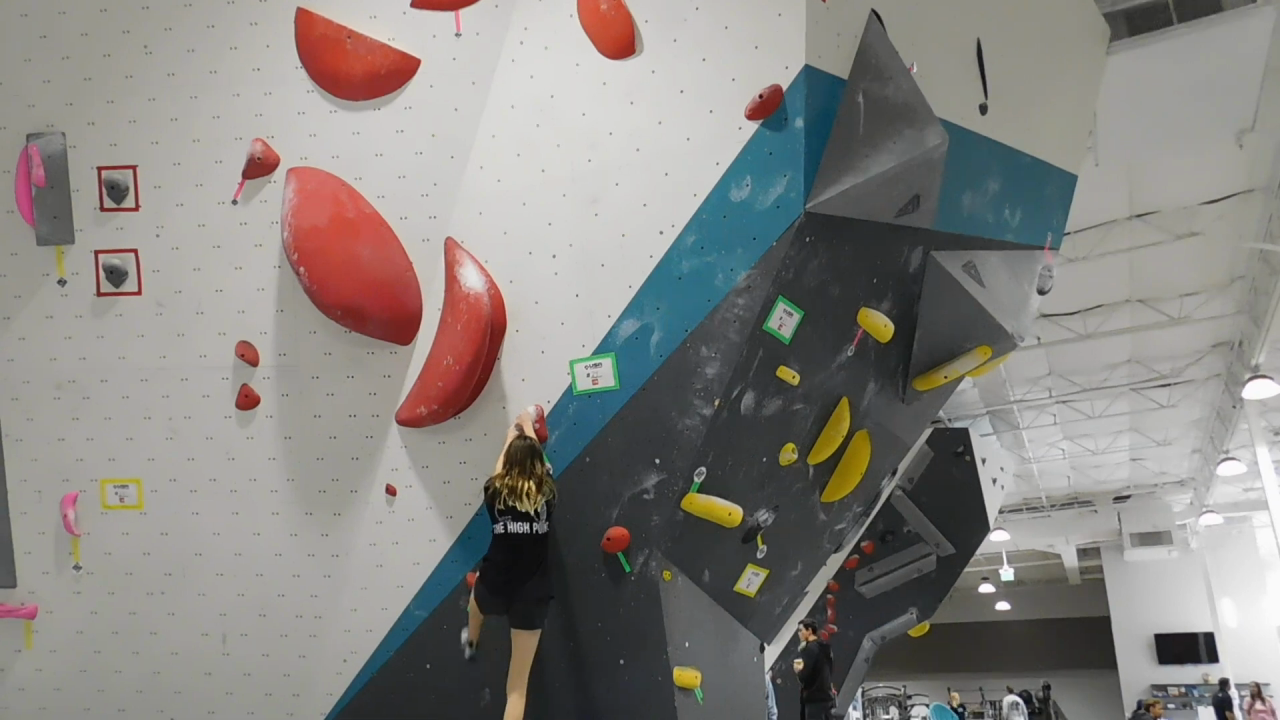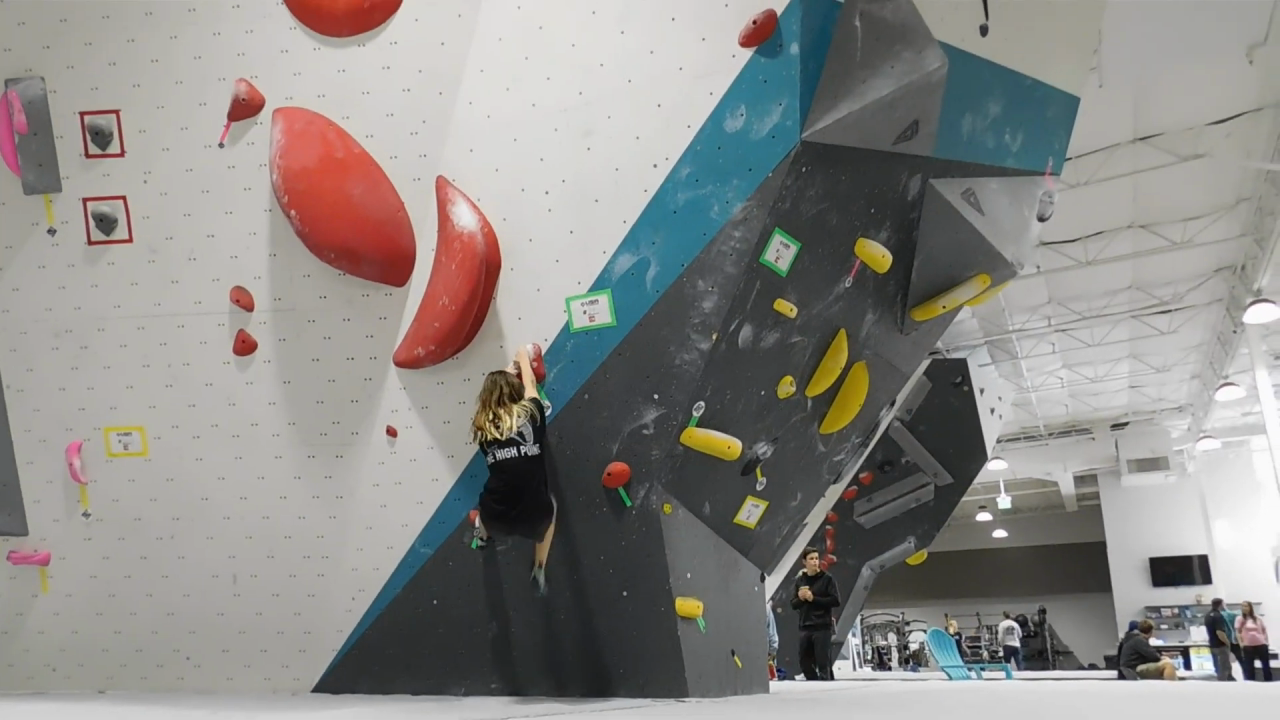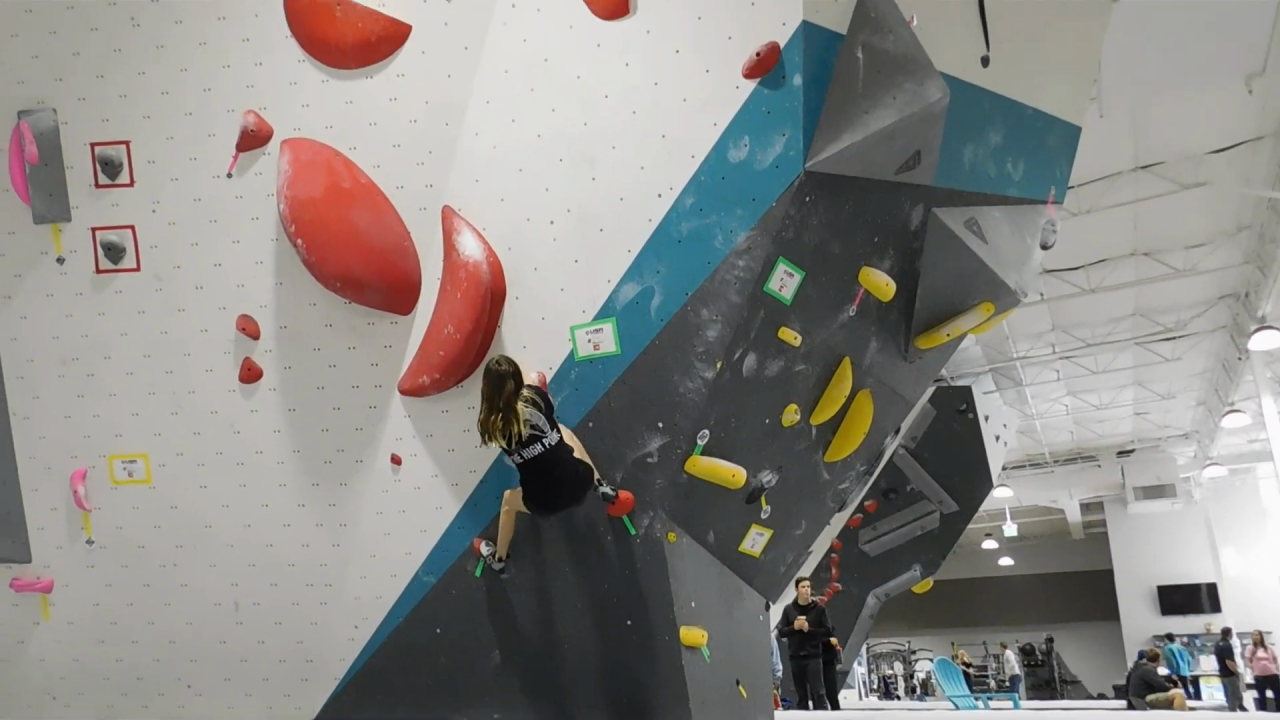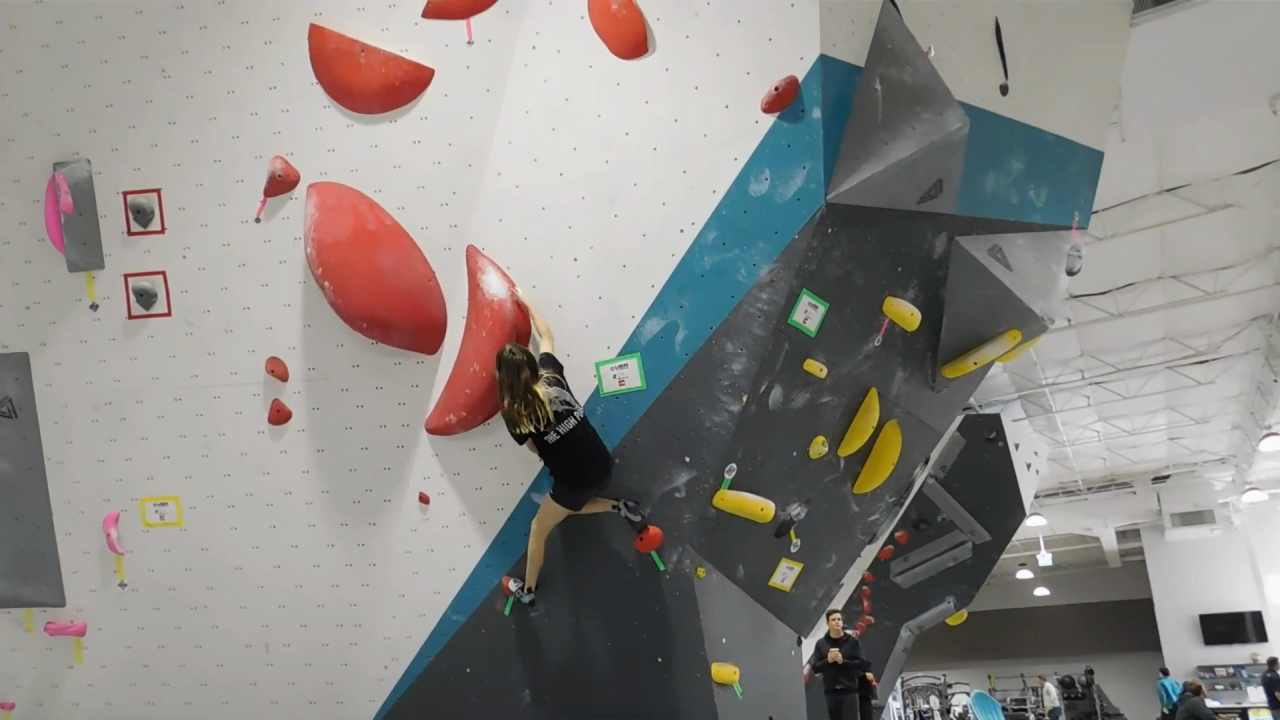
dt=1s
person 1, frame 1
left shoulder: (495, 491)
right shoulder: (546, 490)
left elbow: (501, 466)
right elbow: (534, 456)
left wrist: (511, 437)
right wrist: (529, 429)
left hip: (493, 593)
right hip: (532, 597)
right knee: (518, 683)
left ankle: (470, 641)
person 1, frame 2
left shoulder: (482, 427)
right shoulder: (531, 414)
right elbow: (530, 386)
left wrist: (509, 372)
right wrist: (524, 360)
left hip: (496, 517)
right hip: (535, 518)
right knee: (543, 508)
left ankle: (482, 536)
right ankle: (539, 569)
person 1, frame 3
left shoulder: (490, 422)
right shoulder: (534, 395)
left hip: (545, 502)
right hip: (580, 481)
left knee: (508, 501)
left ankle: (498, 558)
right ankle: (600, 486)
person 1, frame 4
left shoulder: (514, 413)
right shoulder: (550, 372)
left elbow: (535, 449)
right elbow: (547, 335)
right wrist: (526, 305)
left hip: (574, 481)
right hip: (602, 464)
left knee: (538, 529)
right knee: (572, 505)
left ankle: (527, 589)
right ankle: (621, 507)
